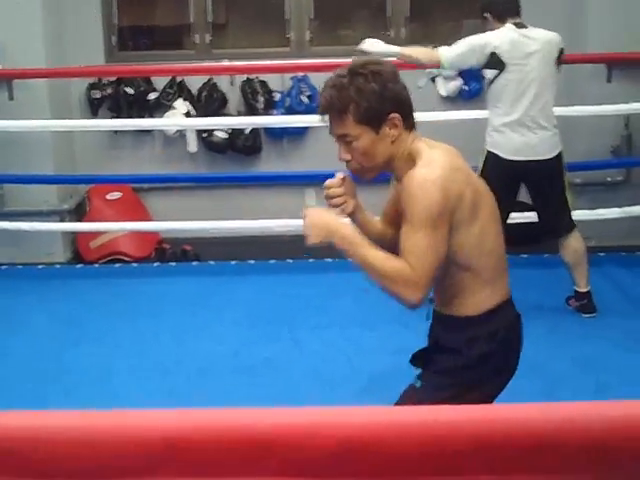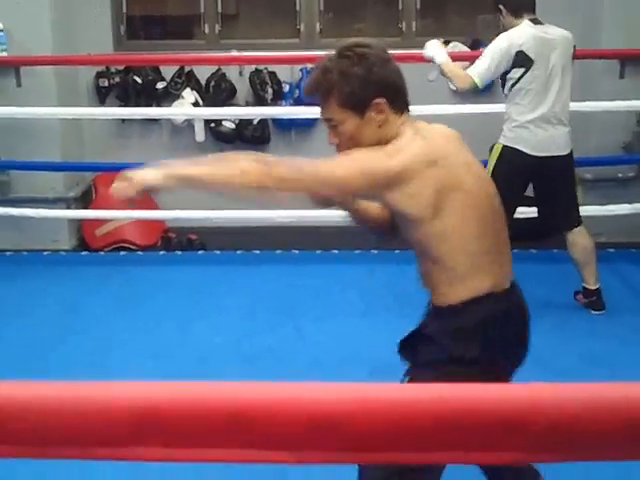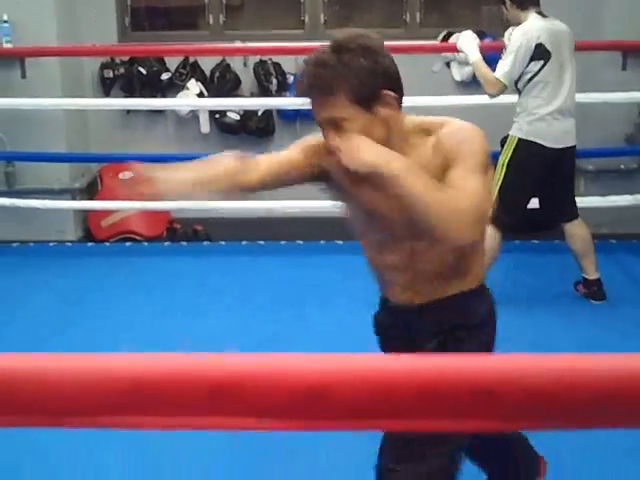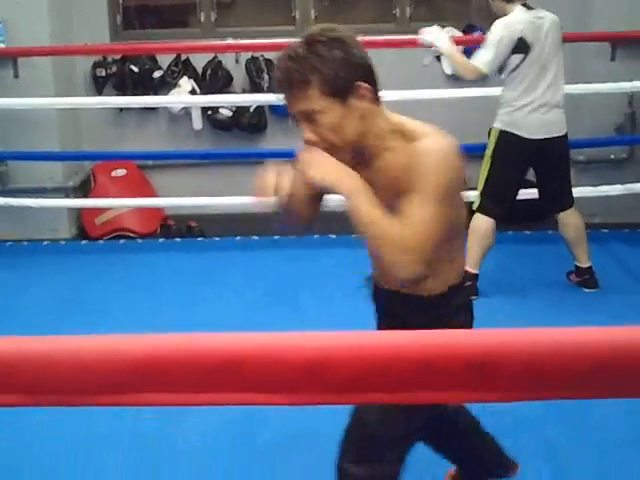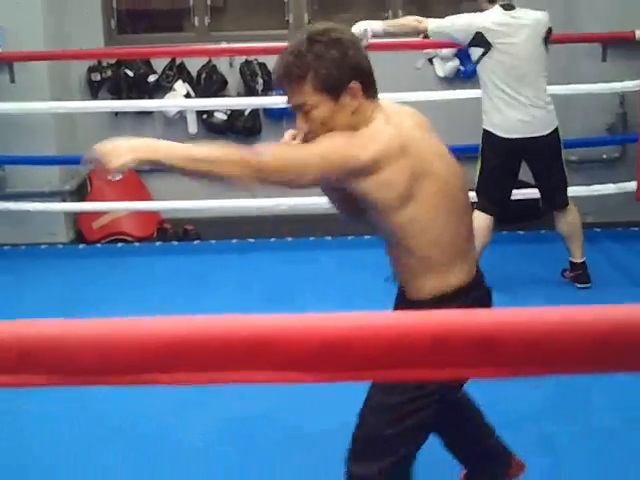
dt=0.2s
person 1, frame 1
left shoulder: (430, 181)
right shoulder: (421, 163)
left elbow: (410, 287)
right elbow: (393, 247)
left wrist: (340, 234)
right wrist: (353, 212)
left hip: (476, 344)
right hip: (482, 332)
person 1, frame 2
left shoulder: (402, 163)
right shoulder: (436, 138)
left elbow: (282, 175)
right elbow: (395, 222)
right wrist: (353, 203)
left hip: (473, 330)
person 1, frame 3
left shoulder: (458, 139)
right shoulder: (329, 148)
left elbow: (464, 231)
right elbow: (249, 172)
left wrist: (393, 166)
right wrist: (170, 178)
left hip: (458, 321)
right hip: (396, 318)
person 1, frame 4
left shoulder: (430, 154)
right shoulder: (326, 141)
left elbow: (404, 263)
right elbow: (300, 216)
left wrist: (348, 185)
right wrist: (286, 190)
left hip: (431, 314)
right hip: (392, 303)
right knee: (423, 404)
person 1, frame 5
left shoulder: (374, 148)
right shoulder: (400, 119)
left elbow: (246, 167)
right elbow: (360, 205)
left wrist: (146, 148)
right wrist: (306, 160)
right hip: (454, 298)
right knee: (431, 390)
person 2, frame 1
left shoulder: (487, 43)
right shoulder: (552, 40)
left elbow: (430, 57)
left wrist: (384, 48)
left hip: (503, 152)
right hip: (546, 151)
right knee: (563, 226)
right ankle: (583, 295)
person 2, frame 2
left shoulder: (509, 41)
right shoulder: (564, 38)
left elbow: (464, 82)
left wrist: (439, 55)
left hip: (518, 147)
right hip: (558, 147)
right knee: (570, 223)
right ankle: (592, 292)
person 2, frame 3
left shoulder: (524, 34)
right shoulder: (563, 30)
left elbow: (493, 87)
left wrist: (472, 51)
left hip: (531, 138)
right hip: (564, 138)
left knee: (497, 216)
right knee: (568, 215)
right ankle: (593, 282)
person 2, frame 4
left shoulder: (507, 26)
left elbow: (471, 72)
left wrist: (442, 42)
left hip: (516, 130)
right hip: (554, 129)
left knee: (489, 207)
right knee: (563, 204)
left ankle: (469, 278)
right ankle: (585, 271)
person 2, frame 5
left shoulder: (475, 24)
left elbow: (418, 24)
left wrist: (374, 26)
left hip: (501, 131)
right hip: (543, 127)
left knee: (486, 206)
right knee: (560, 201)
right ankle: (578, 267)
